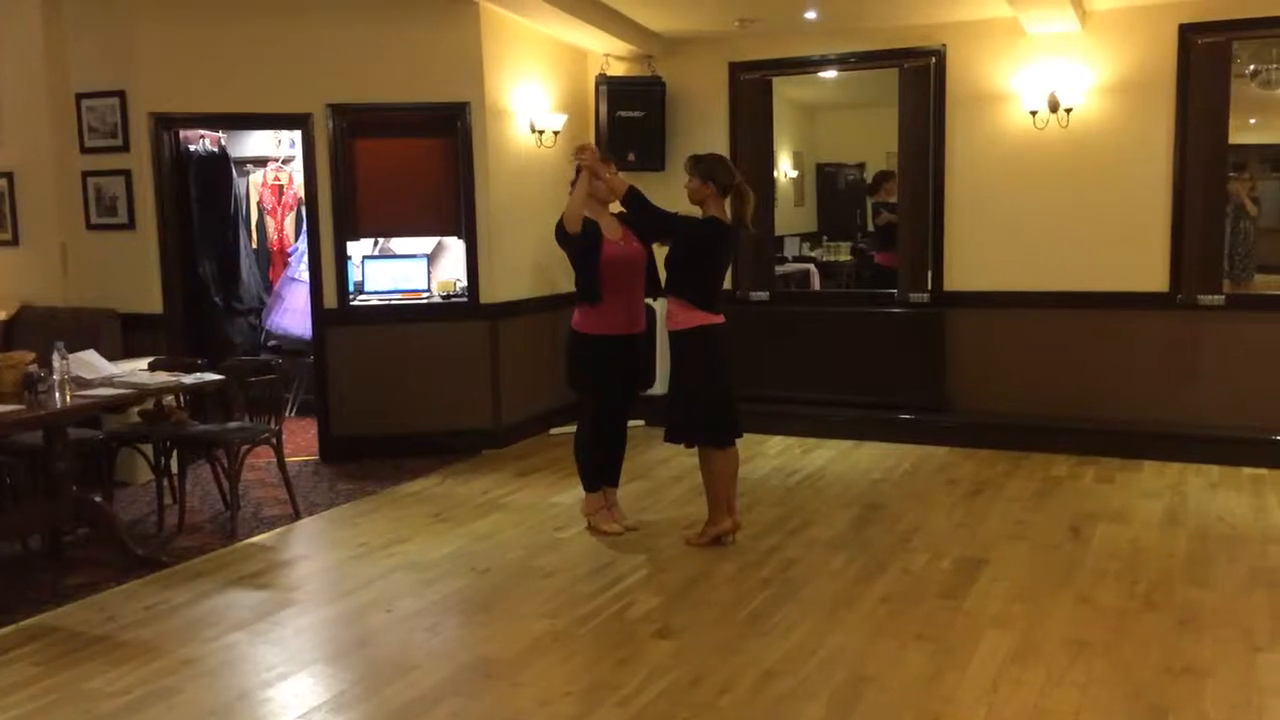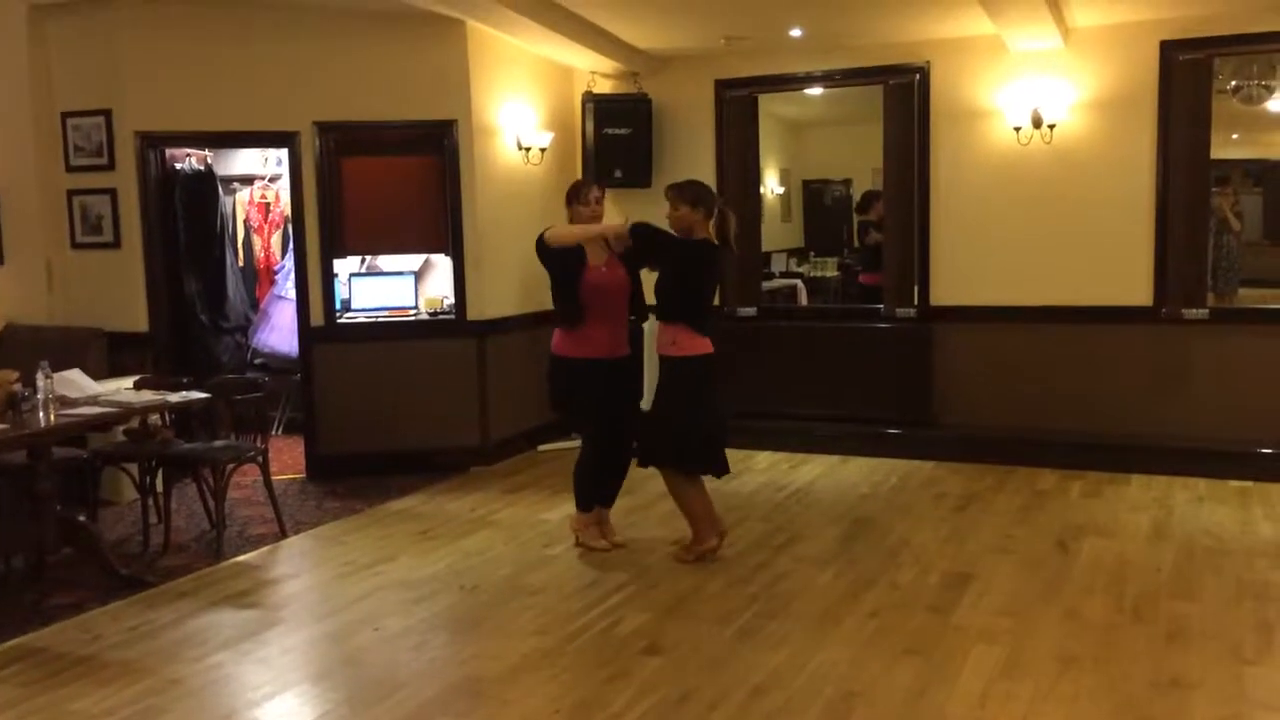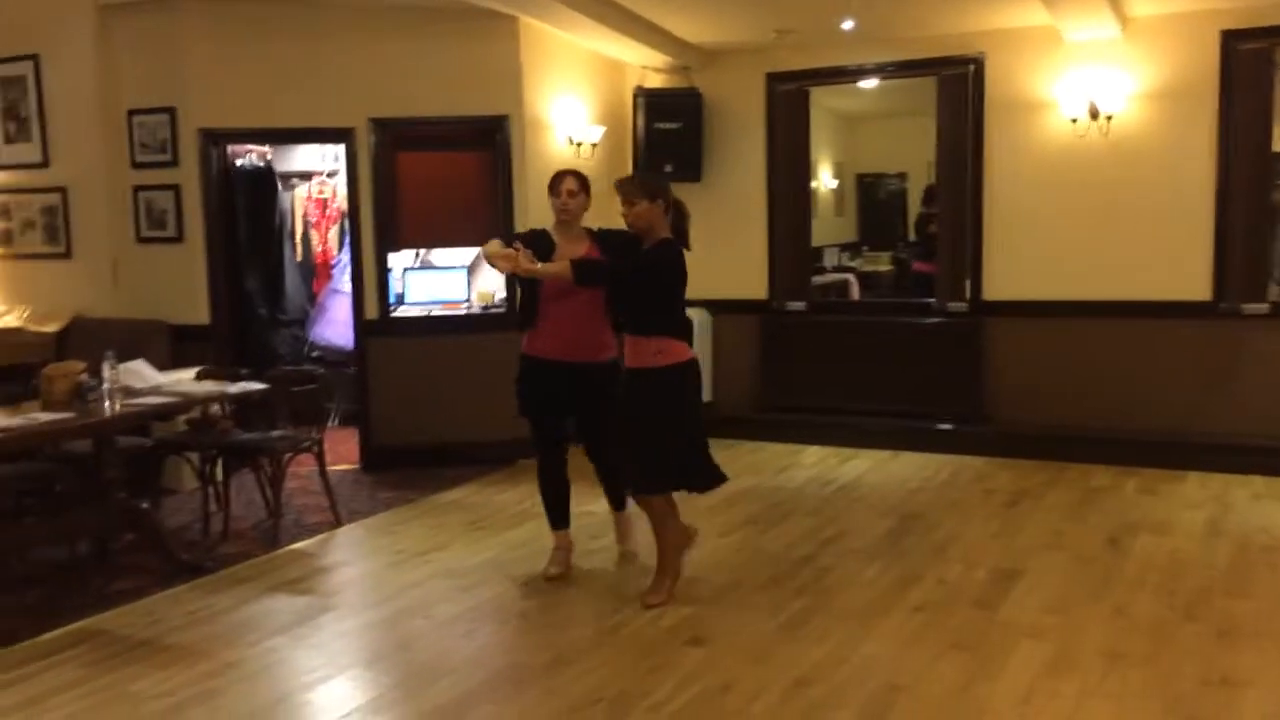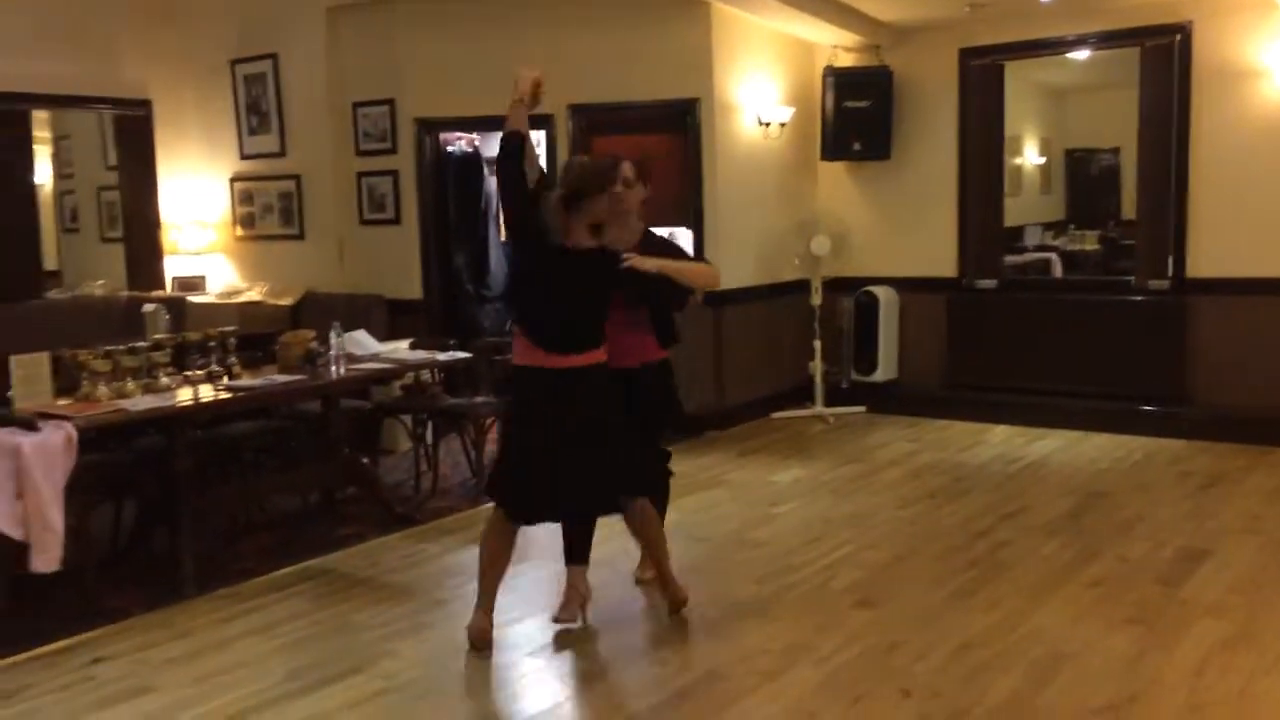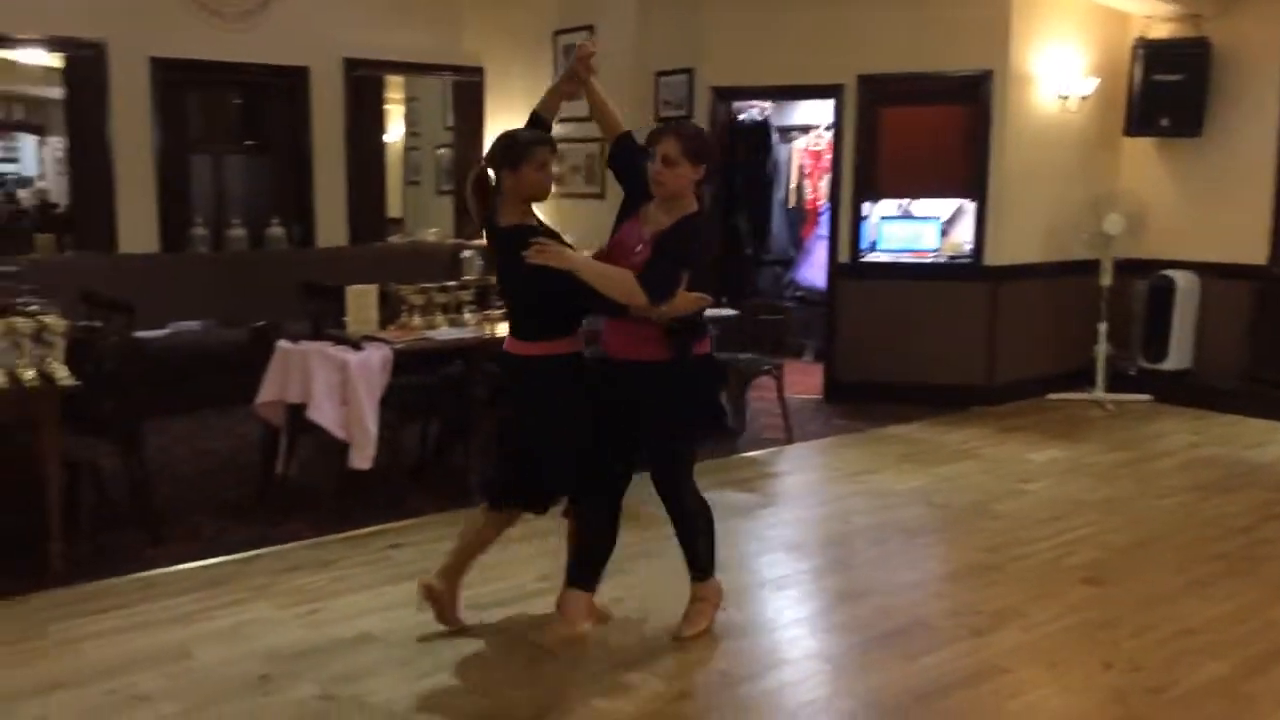
dt=1s
person 1, frame 1
left shoulder: (704, 231)
right shoulder: (719, 229)
left elbow: (648, 214)
right elbow: (658, 222)
left wrist: (601, 170)
right wrist: (608, 173)
left hip: (695, 338)
right hip: (708, 335)
left knee: (707, 433)
right knee: (719, 430)
left ankle: (718, 519)
right ankle: (728, 513)
person 1, frame 2
left shoulder: (697, 253)
right shoulder: (701, 254)
left elbow: (643, 234)
right elbow: (661, 250)
left wrist: (610, 233)
left hip: (687, 365)
right hip: (683, 361)
left knee: (668, 453)
right knee: (674, 451)
left ankle: (705, 536)
right ankle: (709, 527)
person 1, frame 3
left shoulder: (665, 256)
right shoulder: (643, 252)
left elbow: (602, 273)
left wrist: (536, 270)
left hip: (669, 374)
right hip: (639, 374)
left knee: (655, 477)
right knee: (640, 475)
left ankle: (668, 566)
right ankle: (679, 532)
person 1, frame 4
left shoulder: (529, 239)
right shoulder: (606, 263)
left elbow: (510, 174)
left wrist: (519, 105)
left hip: (532, 385)
right hip: (587, 386)
left knee: (512, 500)
right knee: (624, 486)
left ankle: (483, 614)
right ankle: (670, 583)
person 1, frame 5
left shoulder: (508, 224)
right shoulder: (520, 241)
left elbow: (533, 133)
right elbow: (582, 295)
left wrist: (566, 81)
right wrist: (662, 307)
left hip: (534, 366)
right hip: (547, 372)
left knee: (518, 488)
person 2, frame 1
left shoulder: (631, 225)
right shoulder: (581, 227)
right elbow: (567, 228)
right wrist: (585, 172)
left hip: (632, 338)
right hip: (594, 340)
left knee: (619, 420)
right knee: (594, 420)
left ankle: (611, 500)
right ankle: (593, 505)
person 2, frame 2
left shoulder: (622, 249)
right shoulder: (566, 252)
right elbow: (547, 238)
right wrist: (598, 231)
left hip: (619, 361)
right hip: (576, 364)
left knee: (623, 441)
right knee: (597, 441)
left ankle: (602, 514)
right ankle: (583, 521)
person 2, frame 3
left shoulder: (607, 244)
right shoulder: (535, 242)
right elbow: (494, 248)
right wrist: (498, 255)
left hip: (595, 366)
right hip: (543, 366)
left knee: (600, 448)
right knee: (549, 454)
left ankle: (621, 520)
right ankle: (561, 541)
person 2, frame 4
left shoulder: (656, 248)
left elbow: (708, 279)
left wrist: (652, 265)
left hip: (641, 376)
left knee: (647, 462)
right ankle: (576, 582)
person 2, frame 5
left shoulder: (692, 234)
right shoulder: (642, 199)
left elbow: (643, 293)
right elbow: (617, 135)
left wrist: (567, 260)
right wrist: (585, 79)
left hip: (673, 375)
right hip: (621, 369)
left knee: (673, 482)
right knee: (599, 480)
left ankle: (706, 590)
right ankle: (578, 603)
